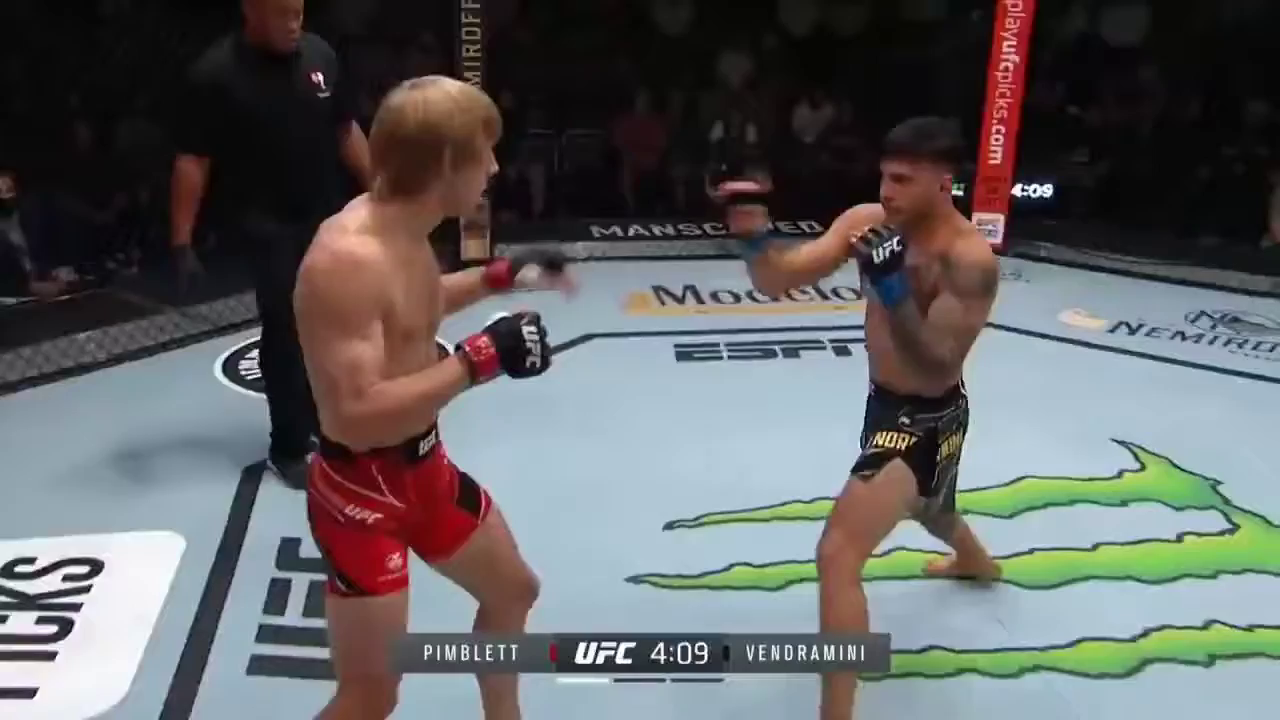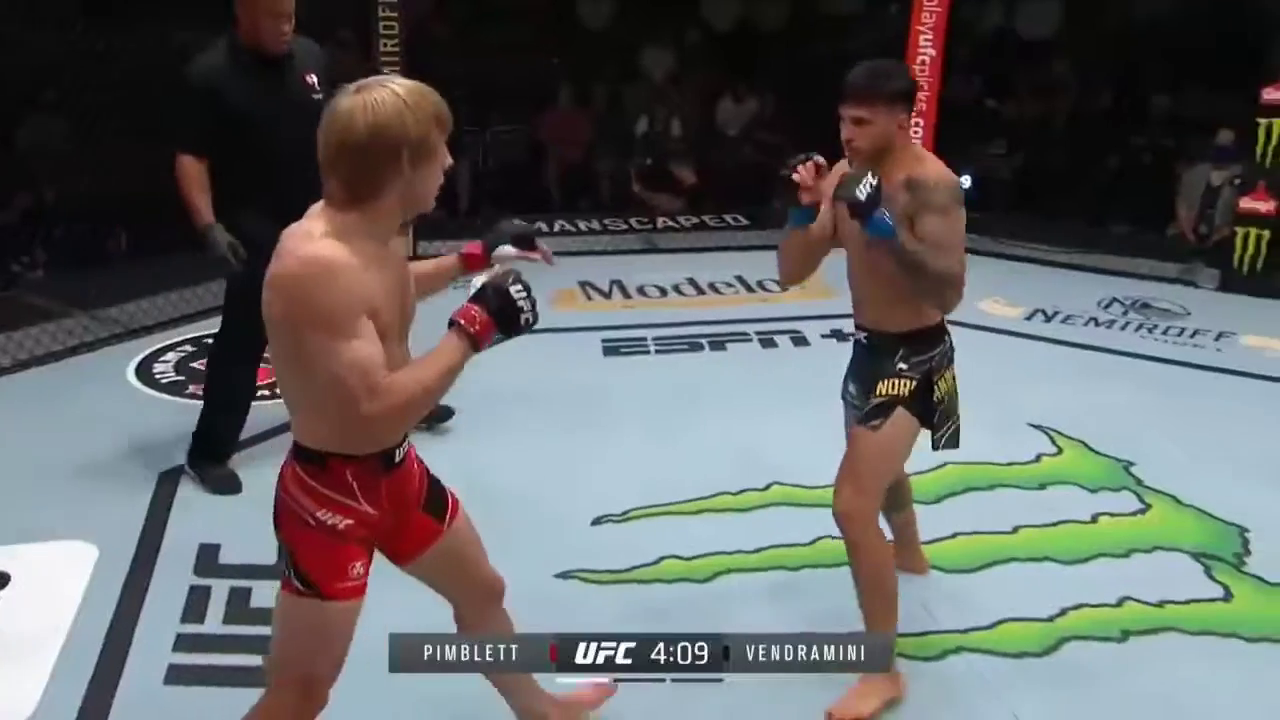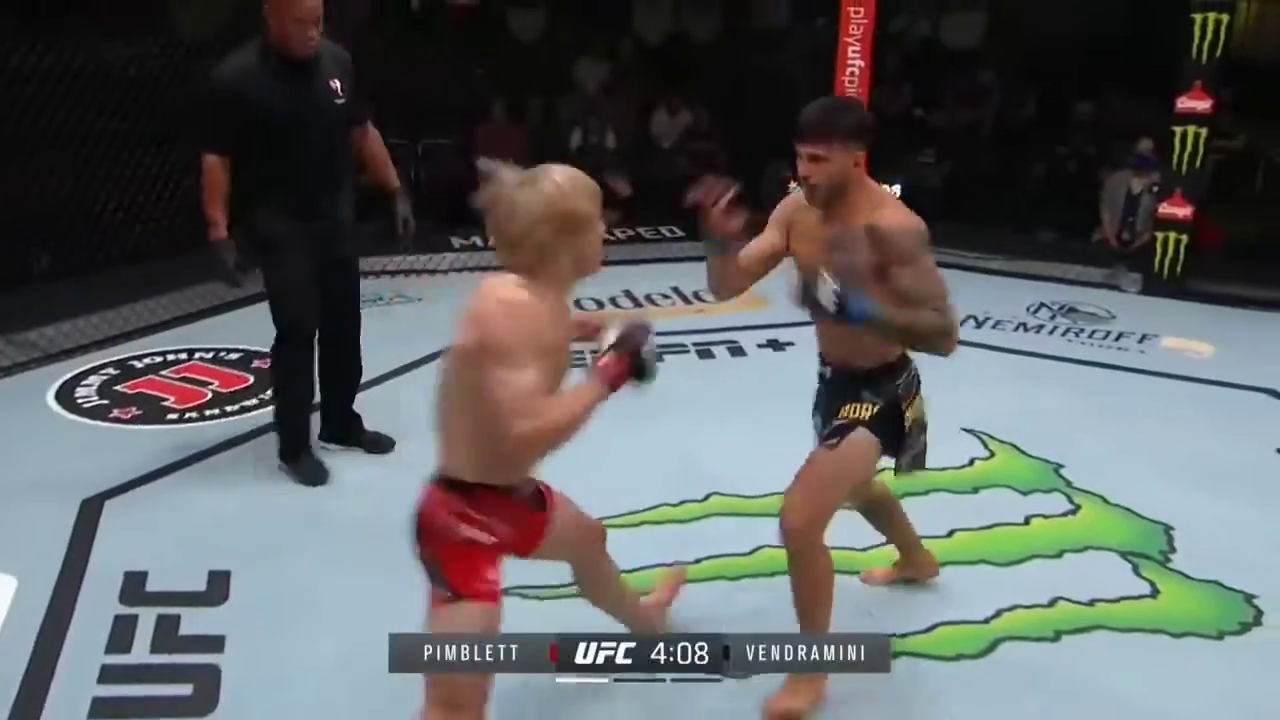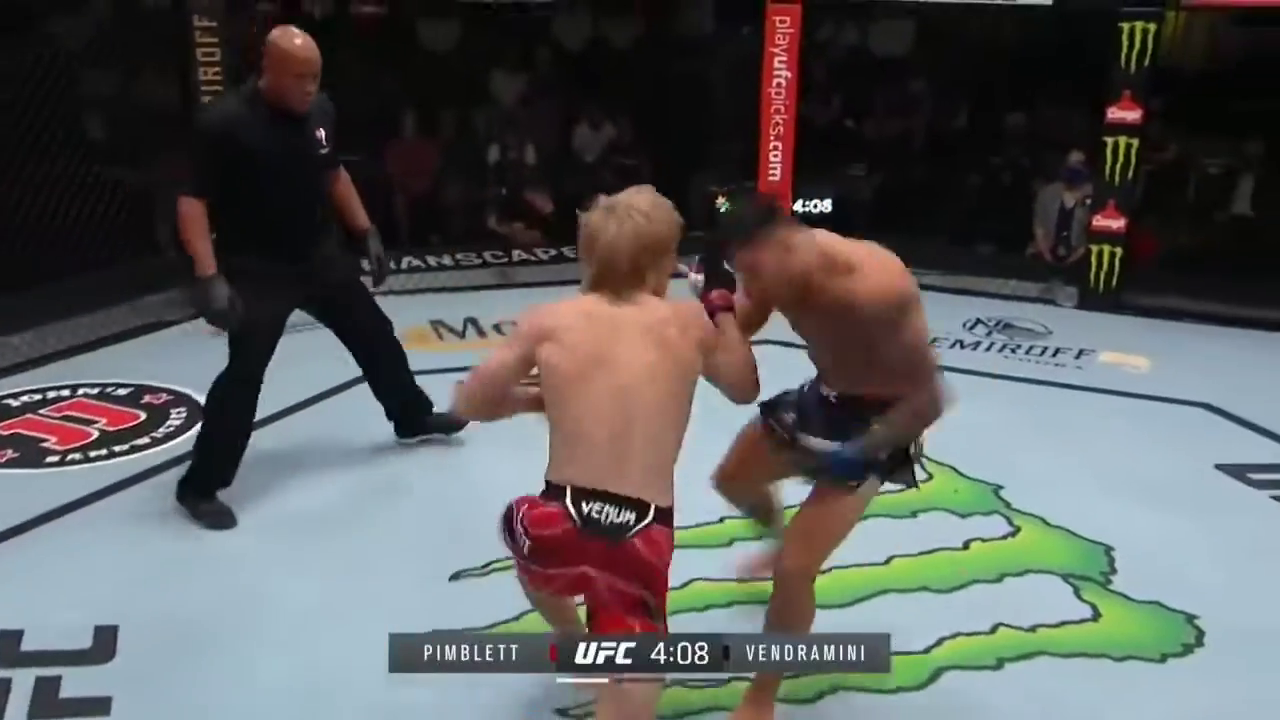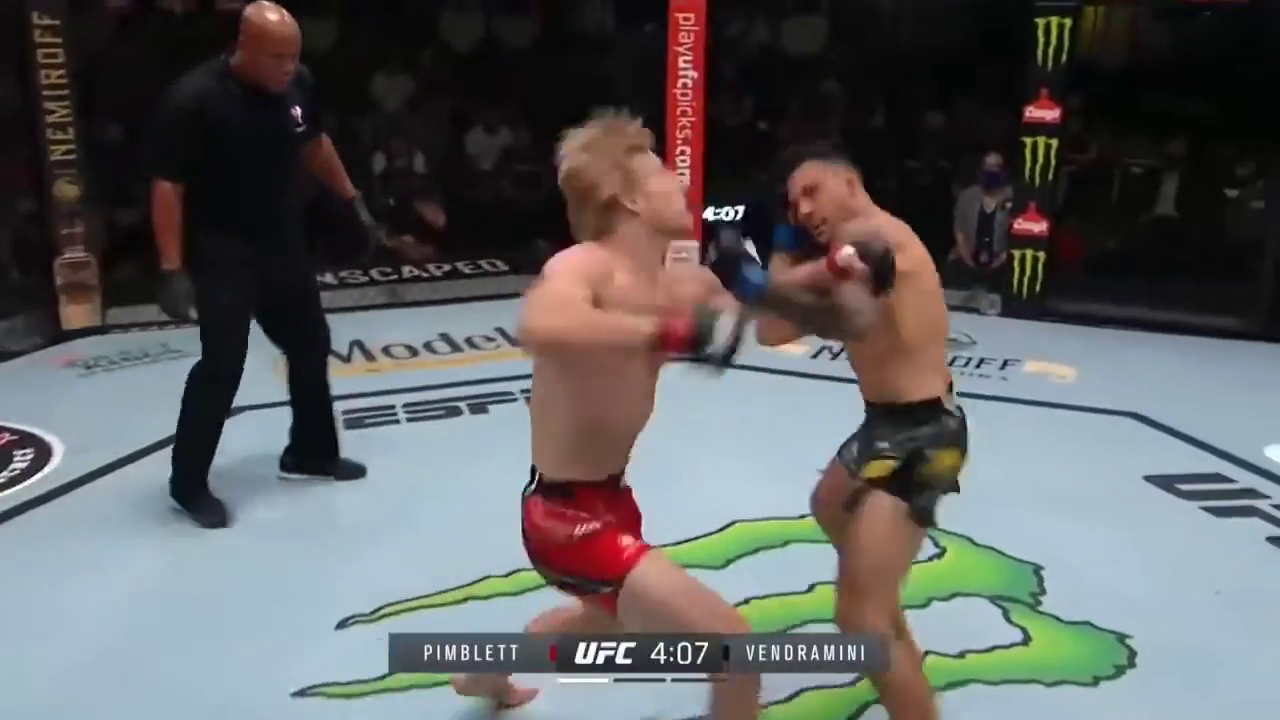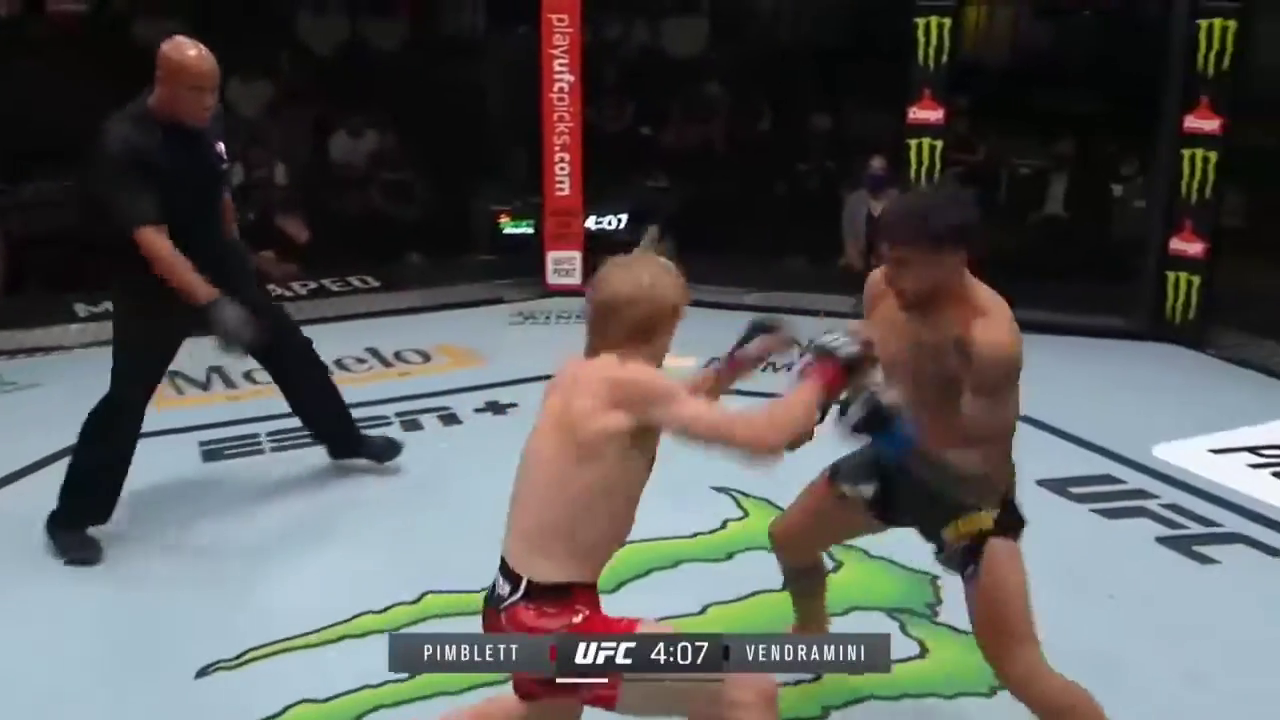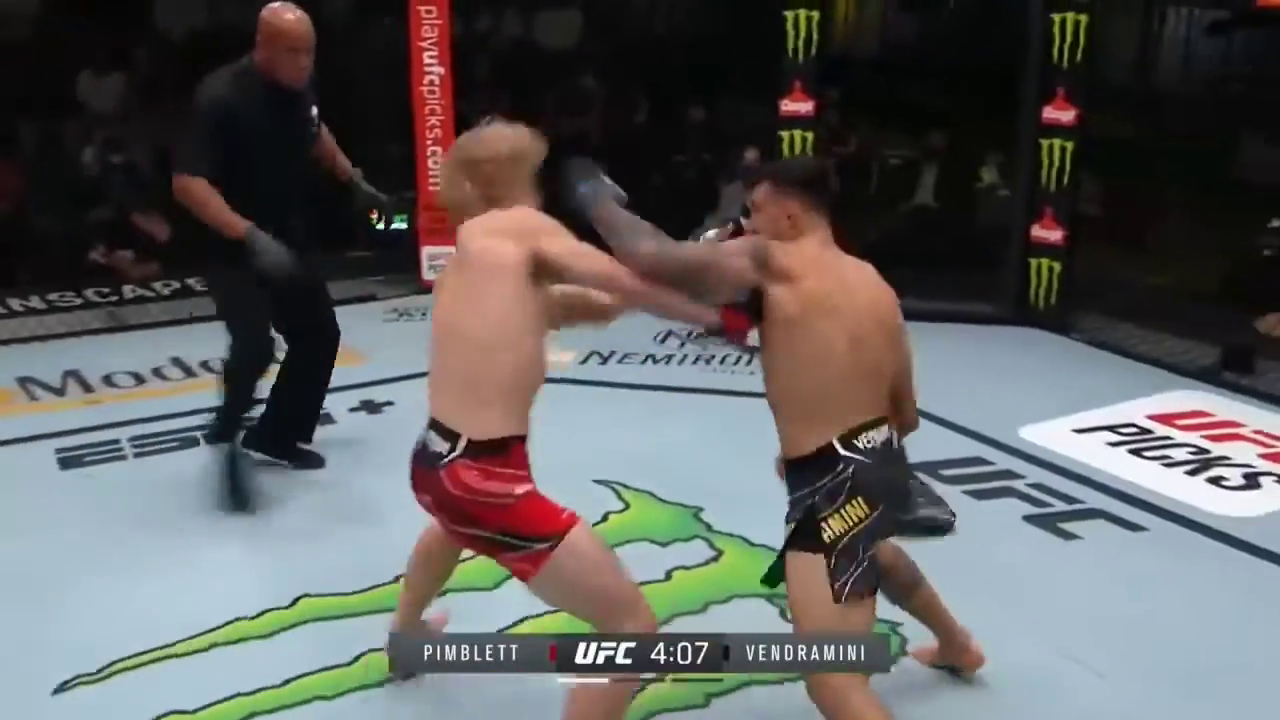
dt=0.4s
person 1, frame 1
left shoulder: (972, 261)
right shoulder: (867, 222)
left elbow: (938, 370)
right elbow: (776, 283)
left wrist: (893, 290)
right wrist: (755, 234)
left hip: (926, 420)
right hip: (885, 403)
left knee: (838, 557)
right knee: (914, 499)
right ankle: (978, 560)
person 1, frame 2
left shoulder: (931, 183)
right shoulder: (844, 176)
left elbow: (947, 293)
right elbow: (790, 276)
left wrist: (880, 223)
right wrist: (806, 207)
left hip: (915, 359)
right hip: (870, 347)
left knee: (852, 503)
right knee: (874, 461)
right ankle: (908, 550)
person 1, frame 3
left shoulder: (894, 229)
right shoulder: (797, 209)
left elbow: (941, 334)
right elbow: (727, 285)
left wrist: (855, 311)
right wrist: (721, 236)
left hip: (879, 389)
right hip: (834, 375)
left knee: (799, 524)
right knee: (851, 486)
right ankle: (915, 558)
person 1, frame 4
left shoulder: (876, 289)
right shoulder: (771, 270)
left elbow: (926, 398)
left wrist: (865, 455)
left hip: (872, 420)
right hip: (824, 397)
left knee: (797, 565)
right knee: (731, 480)
right ankle: (785, 548)
person 1, frame 5
left shoulder: (871, 234)
right shoulder: (862, 251)
right elbow: (776, 330)
right wrist: (788, 250)
left hip: (919, 434)
right hip: (893, 425)
left knee: (860, 610)
right knee: (831, 506)
right ankle: (894, 638)
person 1, frame 6
left shoulder: (988, 341)
right shoulder: (885, 285)
left elbow: (986, 475)
left wrist: (905, 444)
left hip: (970, 486)
right hip: (896, 457)
left knee: (1019, 670)
right knee: (790, 536)
right ankle: (810, 638)
person 1, frame 7
left shoulder: (770, 261)
right shoulder: (877, 288)
left elbow: (659, 258)
right elbow: (905, 416)
left wrist: (598, 197)
left hip: (828, 490)
right hip: (882, 465)
right knee: (871, 555)
right ankle: (958, 646)
person 2, frame 1
left shoulder: (402, 226)
right shoulder: (348, 258)
right elbow: (359, 414)
left wrist: (497, 277)
right wrist: (477, 360)
left hip: (424, 463)
right hip: (357, 487)
left knee: (513, 590)
person 2, frame 2
left shoulder: (370, 230)
right shoulder: (318, 264)
right elbow: (379, 409)
left wrist: (475, 256)
right wrist: (476, 325)
left hip: (393, 472)
right hip: (329, 492)
left knee: (482, 589)
person 2, frame 3
left shoulder: (522, 298)
right shoulder: (507, 307)
right elbow: (524, 437)
left wrist: (582, 330)
right wrist: (611, 373)
left hip: (496, 492)
right hip: (462, 516)
left knee: (588, 535)
left ankle: (638, 616)
person 2, frame 4
left shoulder: (549, 323)
right shoulder: (691, 321)
left elbow: (468, 404)
right elbow: (745, 388)
right wrist: (723, 307)
left hip: (556, 524)
right hip: (643, 542)
person 2, frame 5
left shoulder: (674, 273)
right shoulder: (577, 267)
right elbow: (538, 330)
right wrist: (665, 333)
left hip: (604, 497)
right hip: (568, 518)
left knee: (611, 612)
person 2, frame 6
left shoulder: (589, 375)
right shoulder: (628, 383)
left elbow: (678, 411)
right elbow: (761, 438)
left wrist: (732, 366)
right wrist: (825, 375)
left hip: (515, 609)
right hip: (545, 626)
person 2, frame 7
left shoulder: (467, 260)
right shoulder: (517, 227)
left elbow: (593, 304)
right elbow: (628, 286)
right wrist: (721, 316)
left hip: (437, 463)
right hip: (486, 477)
left knee: (454, 522)
right knee: (632, 633)
left ankle: (405, 627)
person 3, frame 1
left shoulder: (320, 54)
right shoulder: (216, 72)
left elbow: (346, 130)
right elbow: (194, 160)
right wrist: (183, 240)
left hip: (331, 217)
right hip: (269, 227)
right knee: (285, 334)
left ankle: (324, 417)
right ankle: (288, 450)
person 3, frame 2
left shoulder: (308, 57)
right shoulder: (211, 75)
right elbow: (191, 157)
right wrist: (209, 226)
right hip: (258, 227)
right knee: (243, 337)
right ankle: (209, 452)
person 3, frame 3
left shoulder: (336, 60)
right shoulder: (238, 76)
left elbow: (361, 131)
right elbow: (216, 159)
left wrist: (395, 191)
right wrist: (220, 231)
left hip: (334, 219)
right hip: (278, 227)
left knee: (343, 327)
right knee: (297, 330)
left ankle: (340, 424)
right ankle: (294, 446)
person 3, frame 4
left shoulder: (319, 110)
right shoulder: (228, 121)
right elbow: (194, 201)
left wrist: (367, 235)
right wrist: (211, 278)
left hip: (316, 255)
right hip: (258, 267)
left knee: (375, 334)
right knee: (246, 371)
left ankle: (412, 416)
right ankle: (200, 487)
person 3, frame 5
left shoulder: (296, 83)
right shoulder: (195, 98)
left elbow: (314, 142)
right elbow: (168, 187)
left wrist: (353, 201)
right wrist: (172, 270)
left hip: (279, 242)
right hip: (221, 250)
left knee: (310, 346)
right knee: (223, 360)
left ankle: (311, 451)
right ankle: (190, 481)
person 3, frame 6
left shoulder: (207, 123)
right shoulder: (127, 144)
right elbow: (148, 238)
left wrist: (236, 256)
right wrist: (210, 304)
left hip: (221, 274)
right hip: (154, 292)
left knee: (294, 353)
right knee: (125, 402)
left ankle: (346, 440)
right ankle: (72, 518)
person 3, frame 7
left shoulder: (302, 85)
right shoulder: (224, 97)
right elbow: (187, 181)
left wrist: (355, 180)
right wrist: (250, 237)
left hip: (284, 238)
right hip: (238, 248)
left knee: (322, 335)
right knee: (253, 346)
left ankle: (279, 434)
right ankle: (228, 434)
